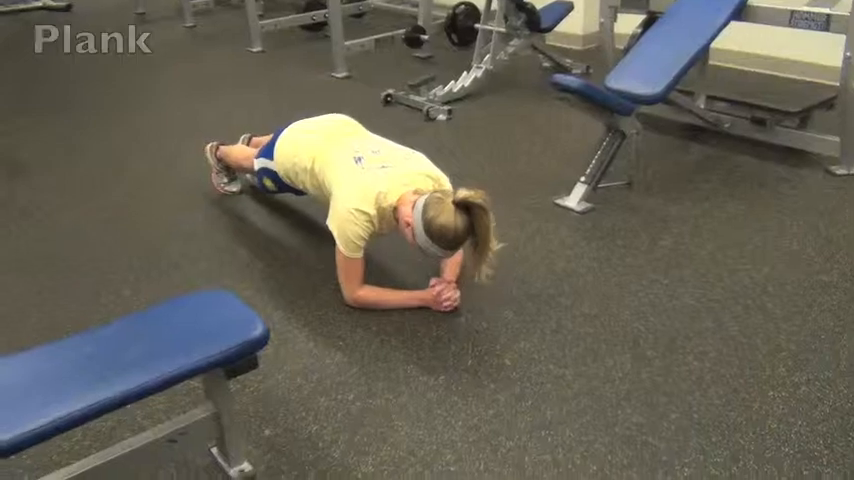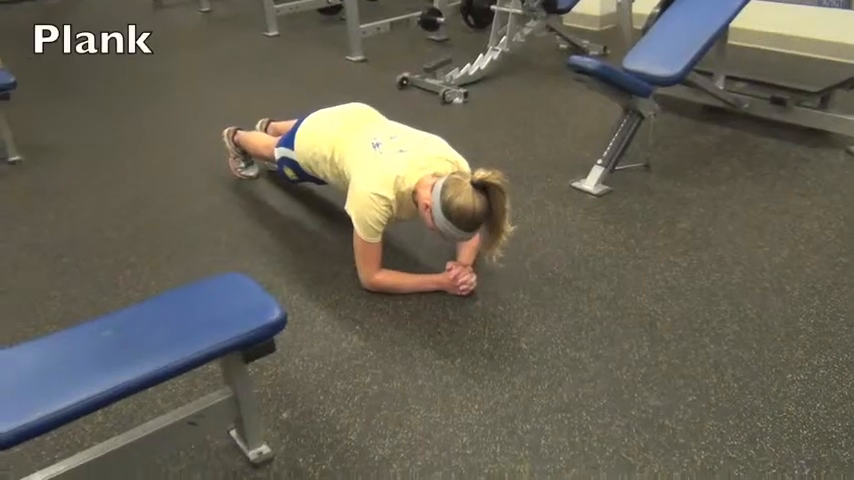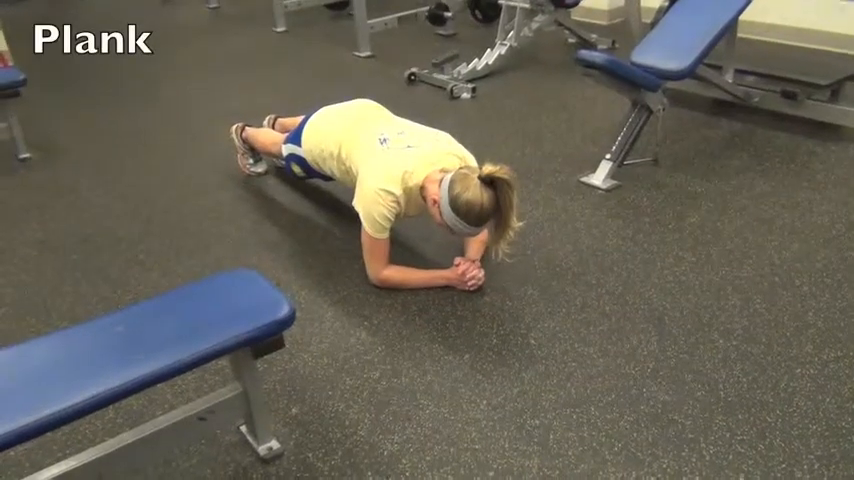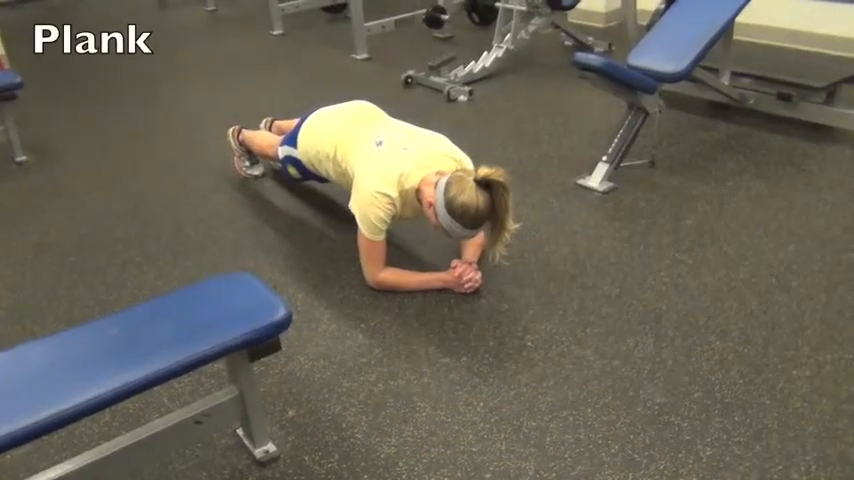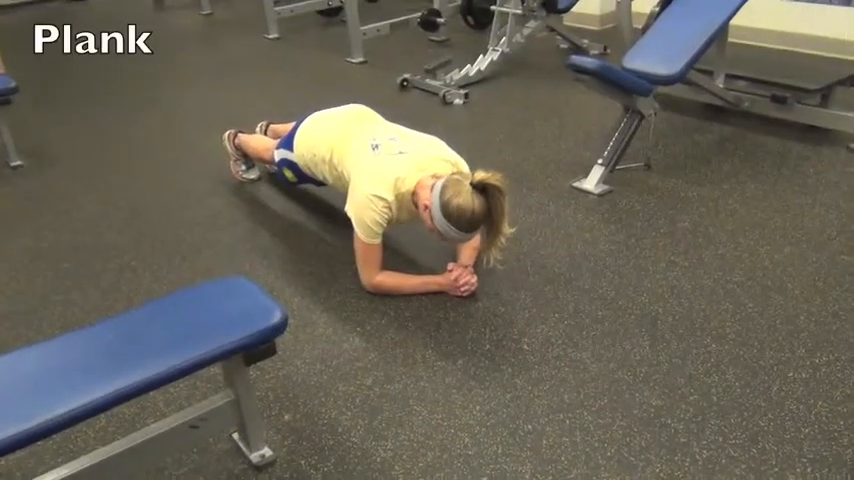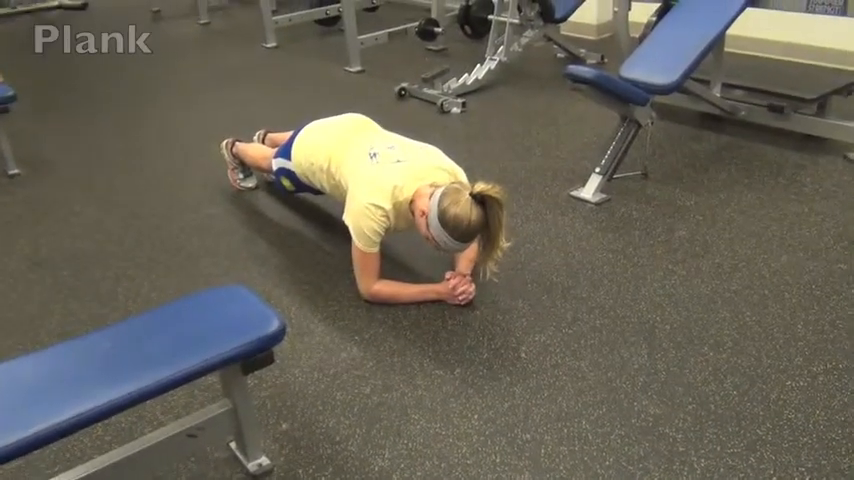
dt=0.5s
person 1, frame 1
left shoulder: (437, 185)
right shoulder: (358, 209)
left elbow: (453, 247)
right elbow: (353, 294)
left wrist: (448, 281)
right wrist: (425, 298)
left hip: (336, 130)
right hip: (292, 150)
right knee: (256, 165)
left ankle: (251, 142)
right ankle: (219, 154)
person 1, frame 2
left shoulder: (456, 169)
right shoulder: (375, 194)
left elbow: (471, 227)
right elbow: (370, 277)
left wrist: (464, 265)
right wrist: (441, 282)
left hip: (356, 118)
right hip: (312, 140)
right knee: (276, 151)
left ankle: (270, 126)
right ankle: (236, 138)
person 1, frame 3
left shoulder: (463, 165)
right shoulder: (383, 190)
left elbow: (479, 227)
right elbow: (378, 273)
left wrist: (472, 261)
right wrist: (450, 277)
left hip: (363, 115)
right hip: (320, 136)
right knee: (284, 149)
left ankle: (277, 123)
right ankle: (245, 135)
person 1, frame 4
left shoulder: (459, 167)
right shoulder: (379, 193)
left elbow: (475, 227)
right elbow: (375, 276)
left wrist: (469, 263)
right wrist: (447, 279)
left hip: (359, 116)
right hip: (316, 137)
right knee: (280, 151)
left ankle: (273, 125)
right ankle: (241, 137)
person 1, frame 5
left shoulder: (455, 170)
right shoulder: (376, 196)
left elbow: (471, 231)
right elbow: (371, 279)
left wrist: (465, 266)
right wrist: (442, 283)
left hip: (355, 120)
right hip: (312, 140)
right knee: (275, 155)
left ankle: (268, 129)
right ankle: (238, 141)
person 1, frame 6
left shoulder: (453, 178)
right shoulder: (374, 205)
left elbow: (468, 238)
right elbow: (369, 288)
left wrist: (463, 275)
right wrist: (441, 291)
left hip: (353, 129)
right hip: (311, 149)
right knee: (273, 164)
left ankle: (266, 138)
right ankle: (235, 150)
